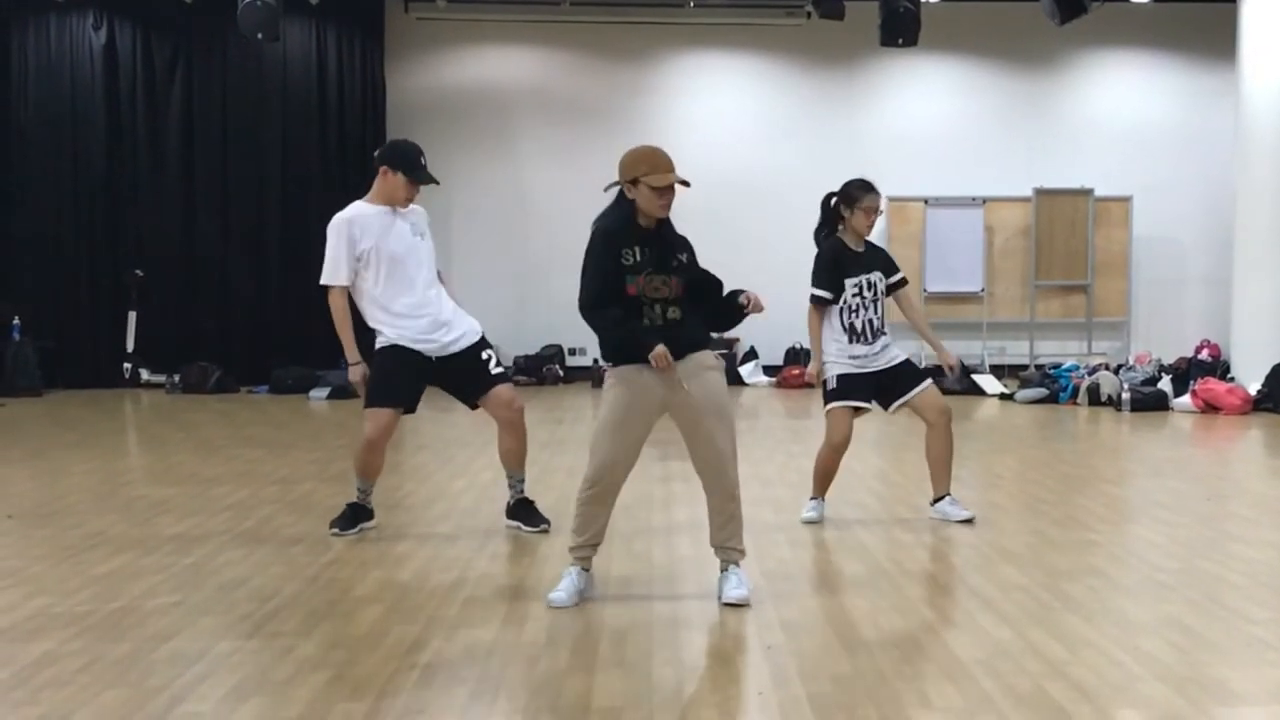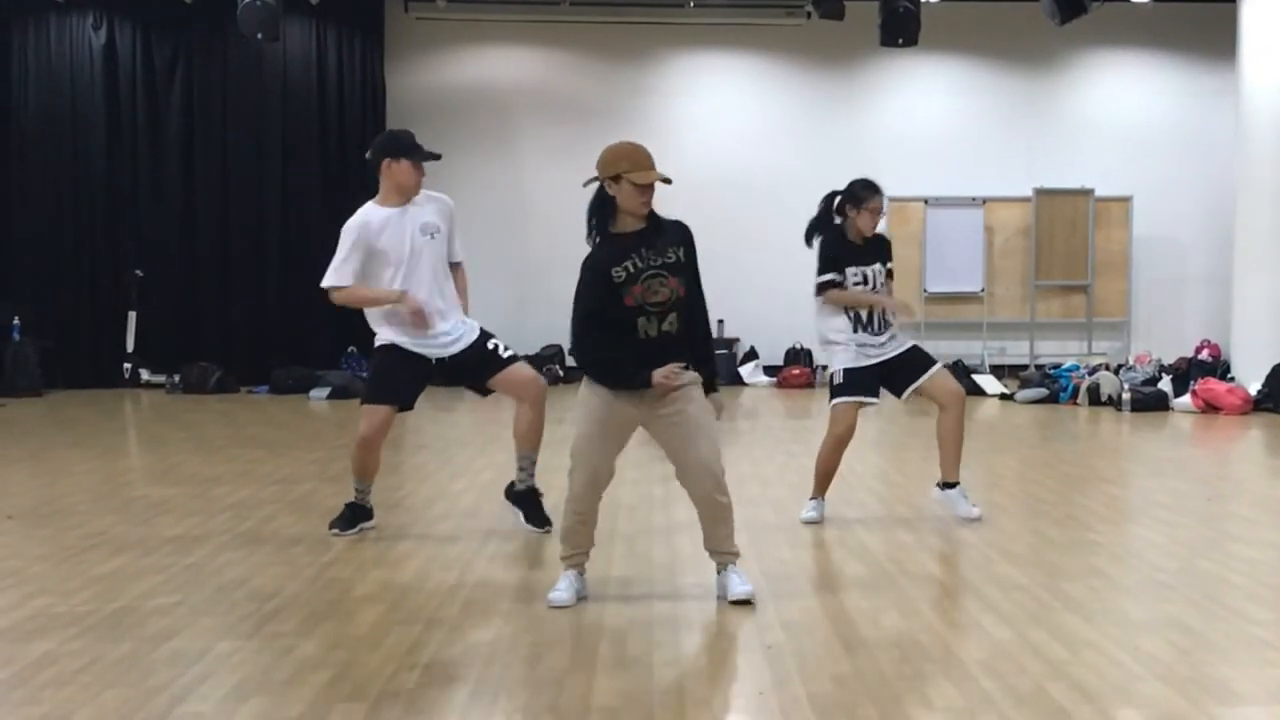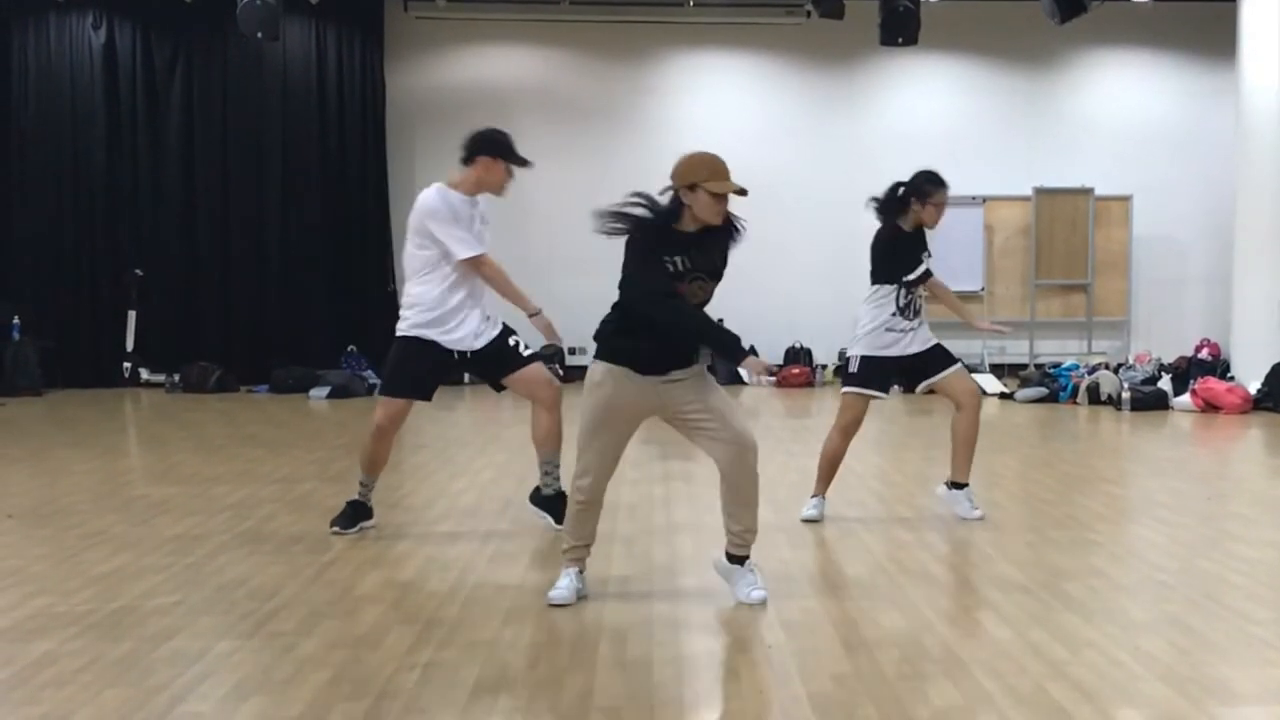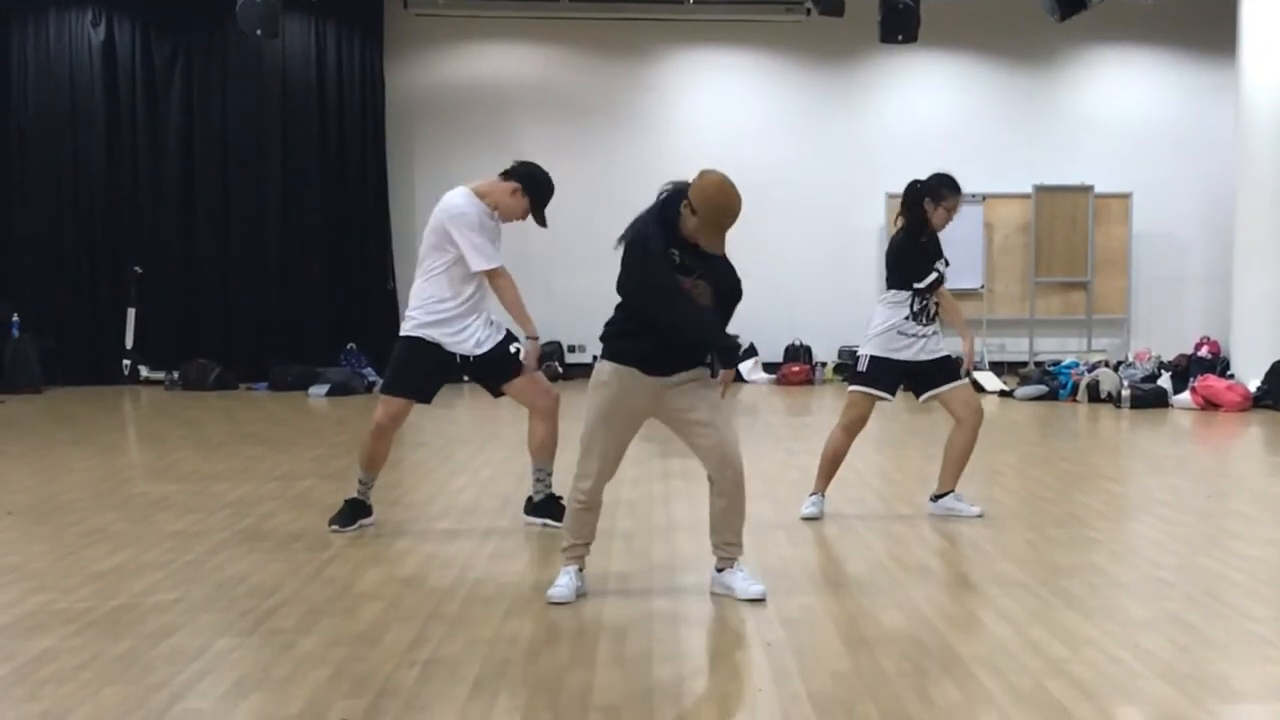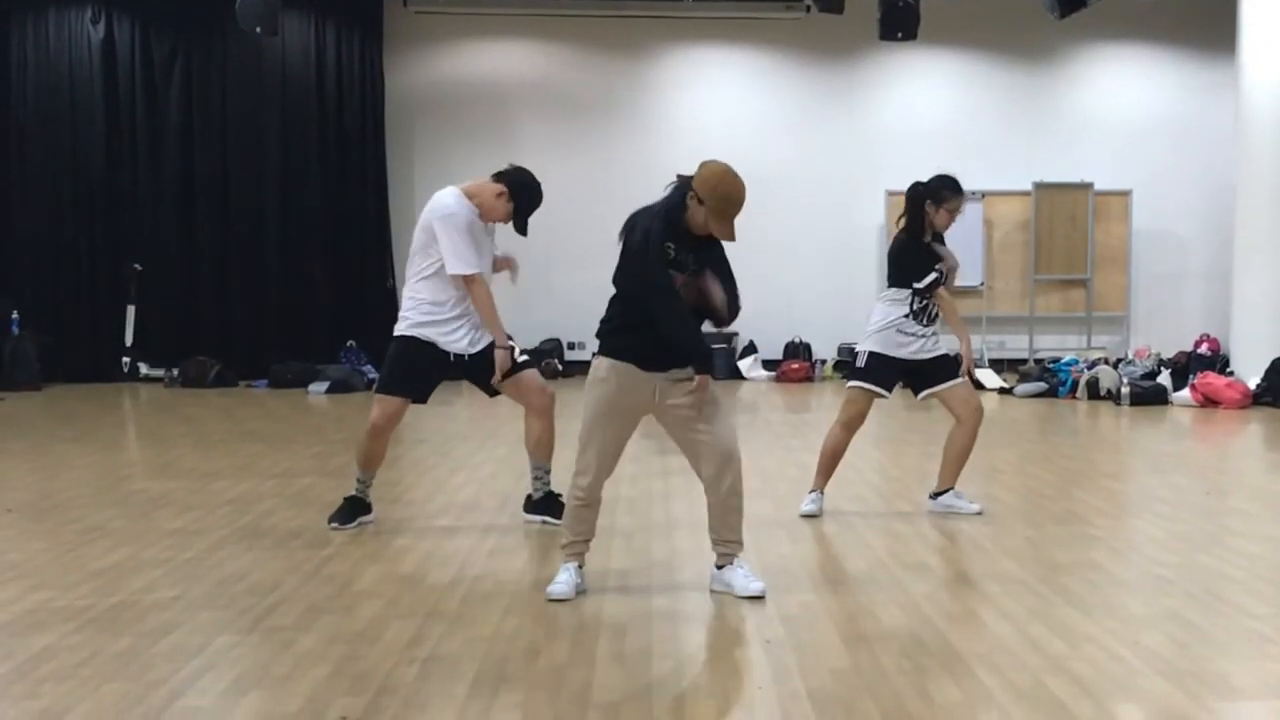
dt=0.3s
person 1, frame 1
left shoulder: (676, 245)
right shoulder: (610, 235)
left elbow: (706, 306)
right elbow: (594, 306)
left wrist: (739, 304)
right wrist: (645, 344)
left hip: (695, 364)
right hip: (630, 370)
left knee: (722, 466)
right knee: (602, 472)
left ankle: (730, 564)
right ankle: (580, 567)
person 1, frame 2
left shoulder: (677, 237)
right shoulder: (602, 258)
left elbow: (695, 312)
right elbow: (587, 341)
left wrist: (709, 382)
right wrist: (643, 374)
left hip: (677, 383)
right hip: (610, 387)
left knee: (708, 475)
right knee: (585, 483)
left ankle: (726, 565)
right ankle: (572, 570)
person 1, frame 3
left shoulder: (720, 236)
right shoulder: (647, 240)
right elbow: (672, 313)
right wrist: (737, 351)
left hip: (682, 373)
right hip: (620, 372)
left knee: (740, 445)
right knee: (590, 475)
left ankle: (737, 558)
right ankle: (573, 569)
person 1, frame 4
left shoulder: (709, 247)
right shoulder: (647, 237)
left elbow: (727, 297)
right elbow: (671, 308)
left wrist: (715, 350)
right wrist: (725, 352)
left hip: (687, 374)
right hip: (624, 371)
left knee: (728, 462)
right knee: (592, 473)
left ankle: (727, 565)
right ankle: (572, 566)
person 1, frame 5
left shoulder: (707, 244)
right shoulder: (648, 228)
left elbow: (725, 312)
right elbow: (658, 303)
left wrist: (721, 302)
right wrist: (702, 357)
left hip: (684, 369)
right hip: (622, 367)
left knee: (725, 459)
right knee: (590, 470)
left ankle: (727, 563)
right ankle: (572, 564)
person 2, frame 1
left shoulder: (416, 216)
right shoulder: (348, 223)
right elbow: (335, 291)
right wrist: (354, 357)
left hip: (456, 335)
right hip: (399, 345)
left knee: (511, 408)
right knee: (375, 434)
left ankle: (517, 502)
right ankle: (361, 506)
person 2, frame 2
left shoulder: (441, 206)
right shoulder: (362, 225)
right elbow: (339, 292)
left wrist: (462, 318)
right wrist: (397, 298)
left hip: (457, 335)
right hip: (399, 345)
left knee: (533, 387)
right knee: (369, 433)
left ankle: (524, 488)
right ankle: (360, 506)
person 2, frame 3
left shoulder: (473, 200)
right shoulder: (437, 202)
right elbow: (480, 266)
right wrist: (533, 312)
left hip: (477, 327)
right hip: (424, 331)
left knee: (547, 390)
right knee: (385, 422)
left ankle: (548, 492)
right ankle: (361, 504)
person 2, frame 4
left shoulder: (485, 210)
right shoulder: (460, 209)
right elbow: (497, 277)
right wrist: (531, 335)
left hip: (480, 332)
right hip: (428, 332)
left knee: (546, 399)
right knee: (384, 421)
left ankle: (541, 499)
right ankle: (360, 502)
person 2, frame 5
left shoulder: (484, 212)
right shoulder: (449, 209)
right elbow: (471, 283)
left wrist: (501, 262)
right wrist: (501, 343)
left hip: (477, 332)
right hip: (423, 332)
left knee: (541, 397)
right knee: (380, 421)
left ankle: (540, 497)
right ankle: (359, 500)
person 3, frame 1
left shoulder: (878, 256)
right shoulder: (832, 252)
left elbow: (906, 304)
right elbow: (815, 310)
left wrist: (939, 348)
right wrist: (816, 357)
left hip: (885, 357)
right hip: (844, 363)
left knee: (939, 412)
right knee: (838, 438)
left ankle: (942, 500)
right ankle: (816, 499)
person 3, frame 2
left shoulder: (880, 245)
right shoulder: (831, 241)
right elbow: (830, 295)
right wrist: (880, 300)
left hip: (892, 346)
right hip: (849, 353)
left knee: (953, 396)
right knee: (841, 431)
left ankle: (949, 486)
right ankle: (816, 499)
person 3, frame 3
left shoulder: (916, 234)
right shoulder: (891, 238)
right elbow: (932, 285)
right wrist: (975, 321)
left hip: (916, 341)
right hip: (876, 343)
left knee: (969, 397)
right knee: (847, 421)
left ankle: (957, 486)
right ankle: (817, 497)
person 3, frame 4
left shoulder: (929, 239)
right shoulder: (908, 244)
right elbow: (941, 295)
right wrist: (967, 338)
left hip: (926, 348)
right hip: (886, 345)
left knee: (971, 412)
right knee: (851, 421)
left ankle: (943, 495)
right ankle: (817, 494)
person 3, frame 5
left shoulder: (935, 241)
right shoulder: (907, 245)
left elbow: (943, 293)
right elbow: (940, 296)
left wrist: (951, 268)
right wrist: (965, 341)
left hip: (926, 347)
right hip: (885, 342)
left knee: (971, 411)
right knee: (850, 417)
left ankle: (943, 493)
right ankle: (816, 492)
